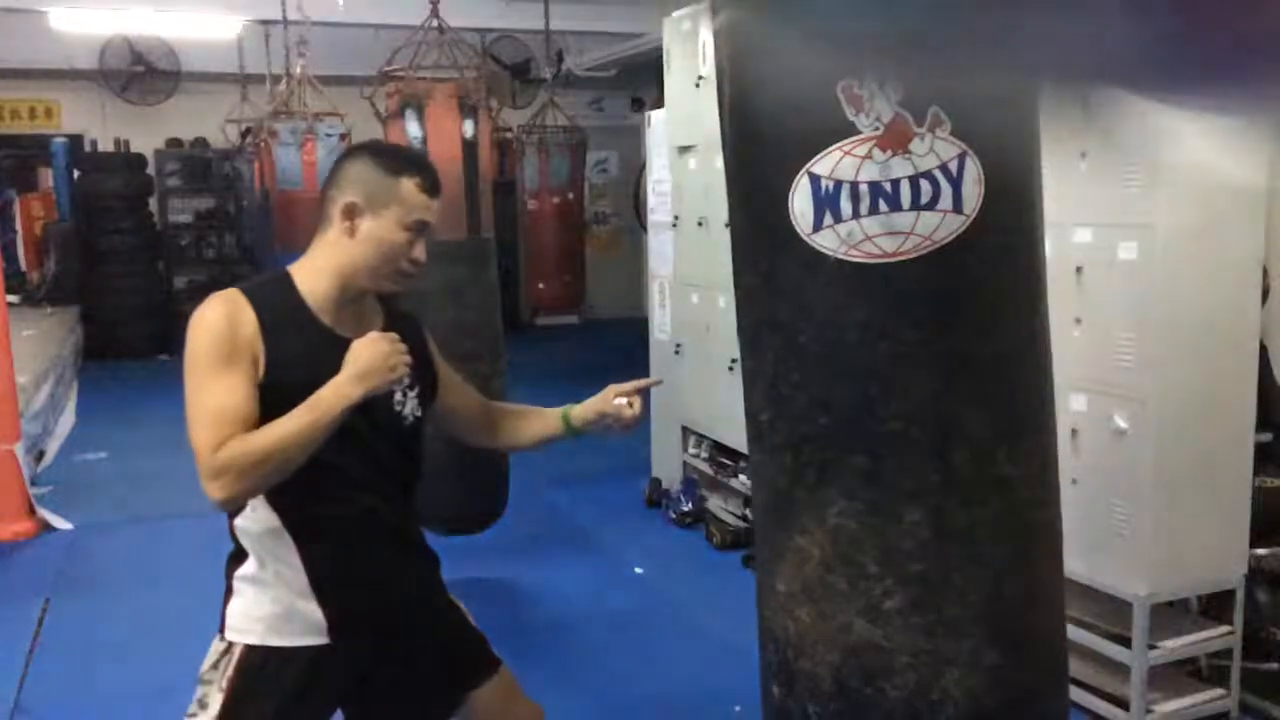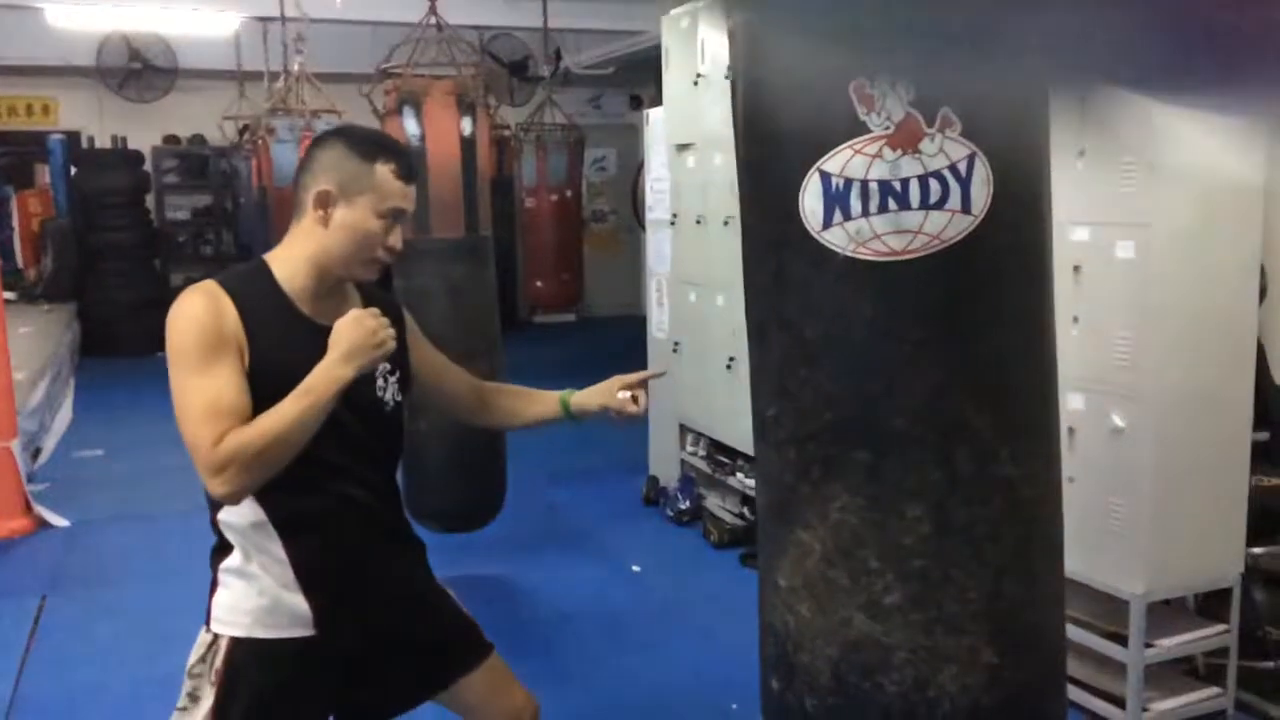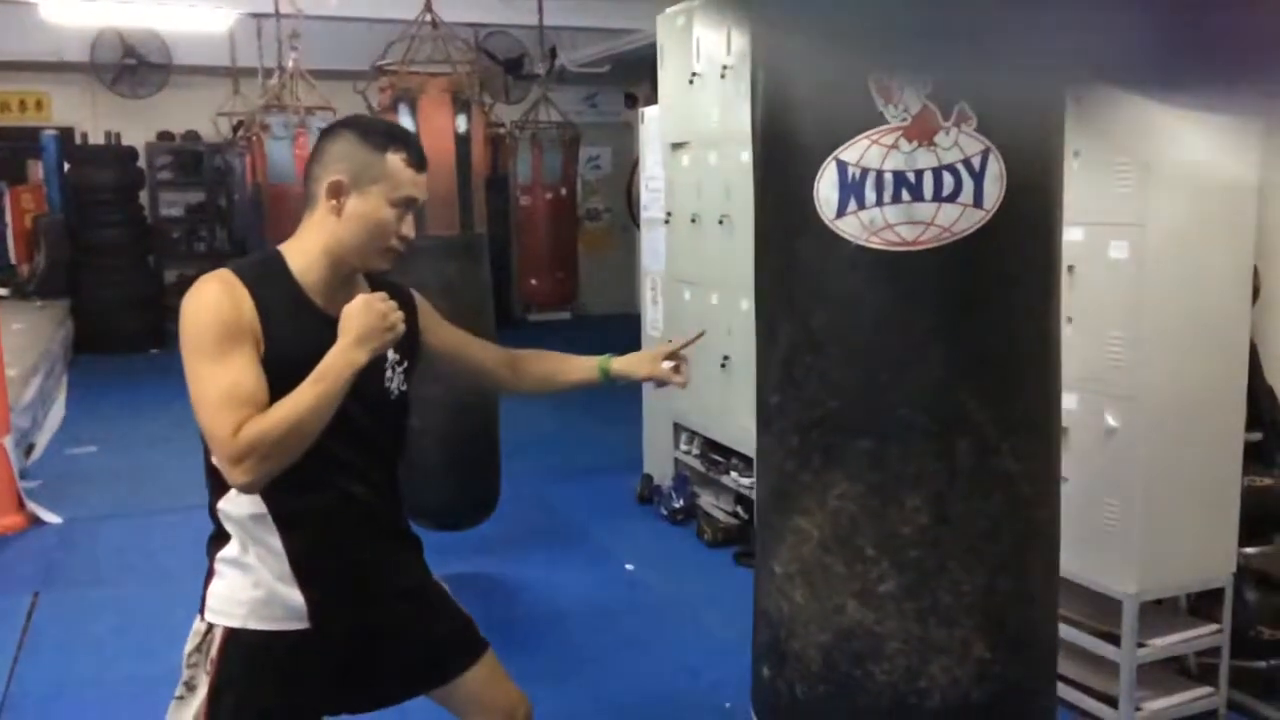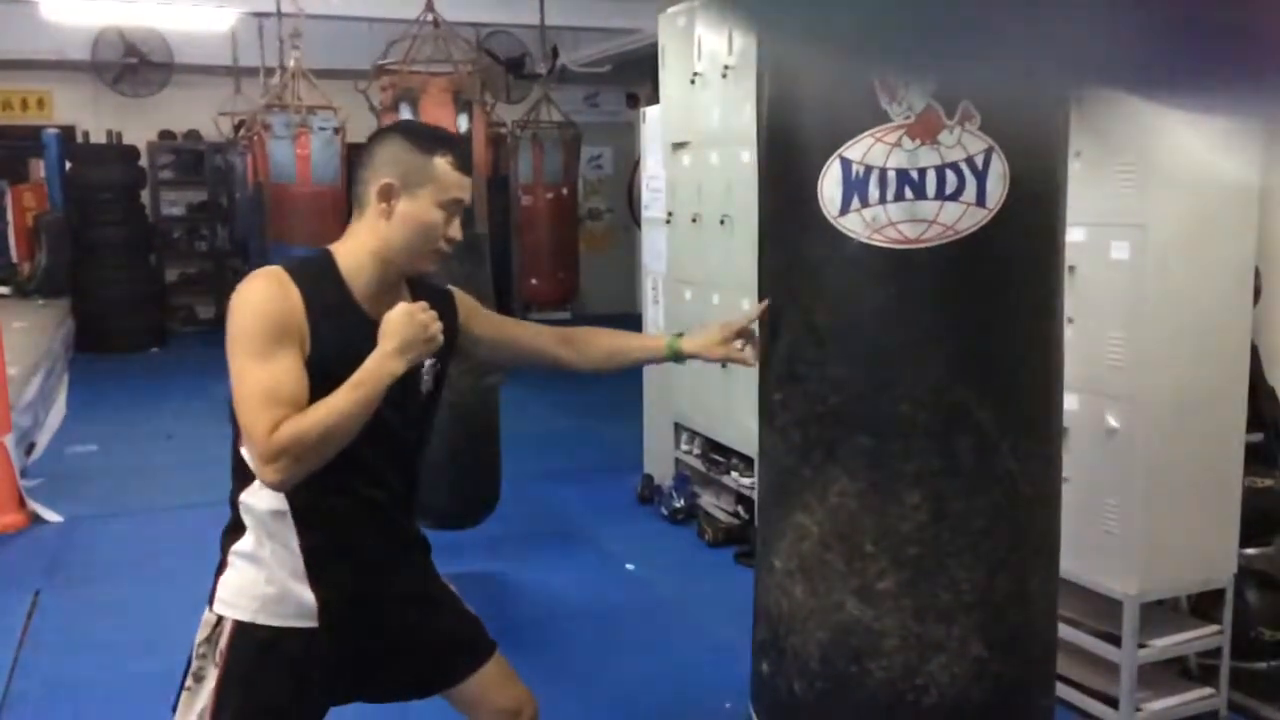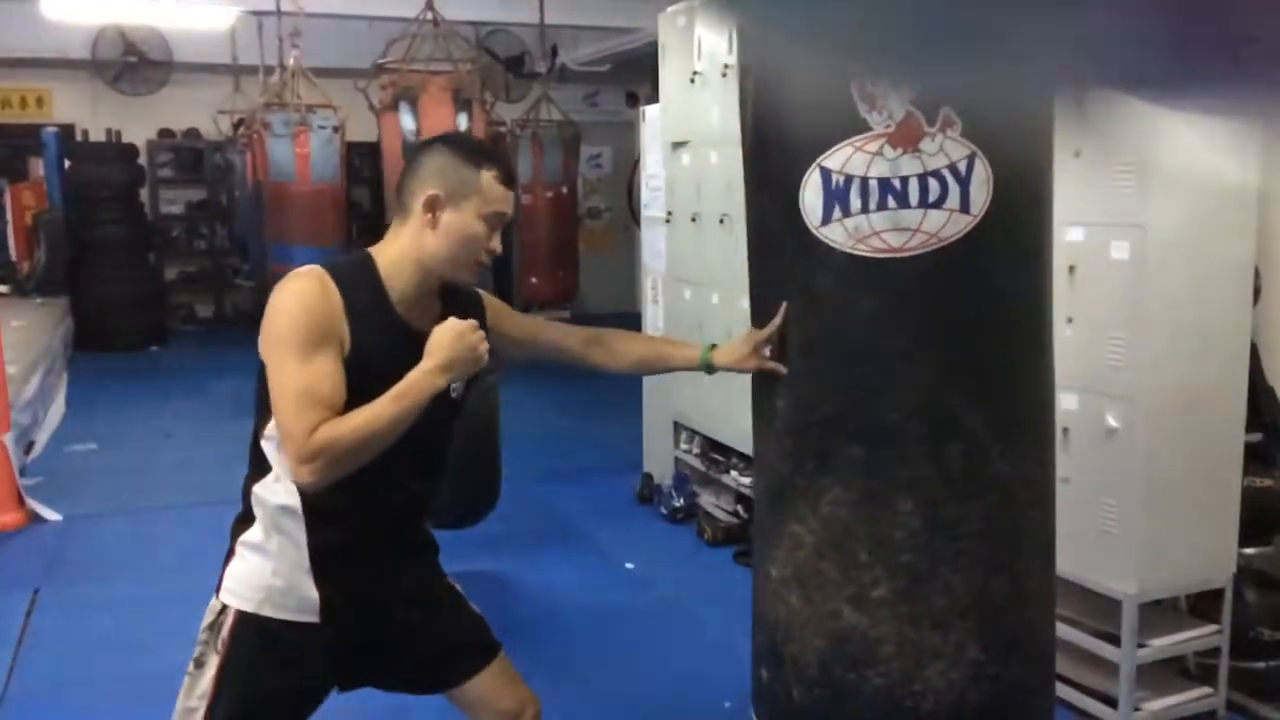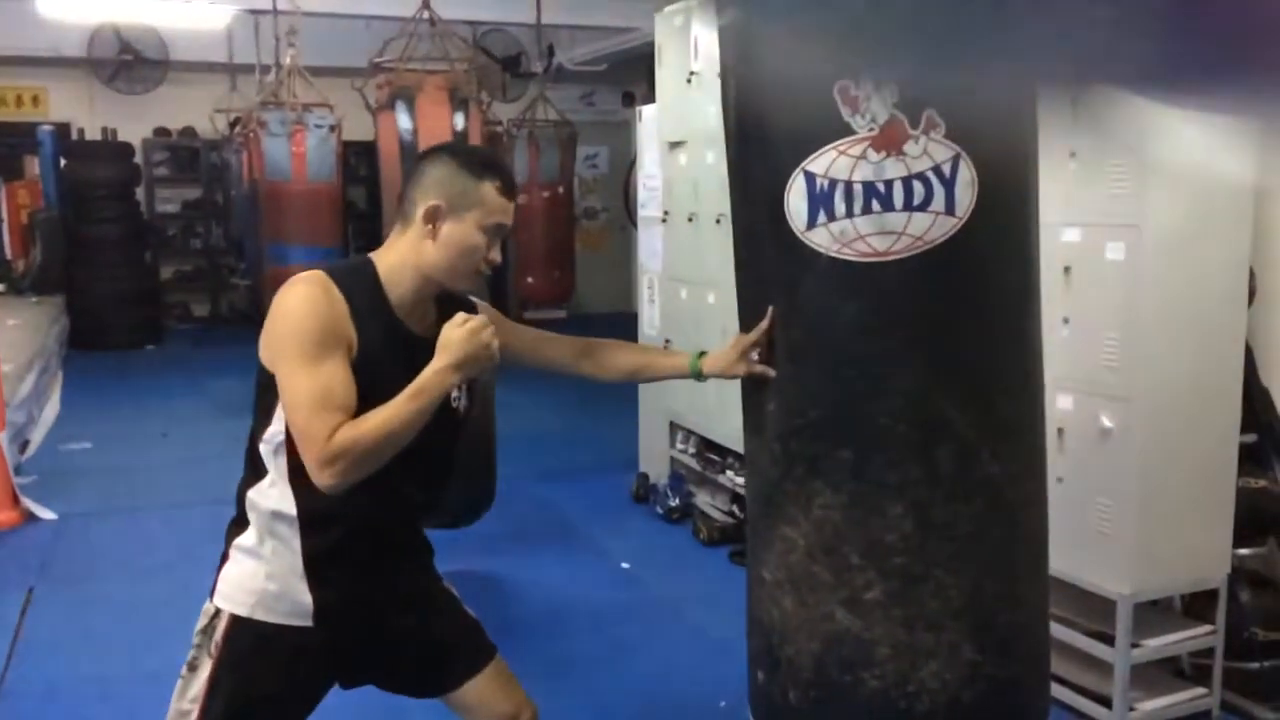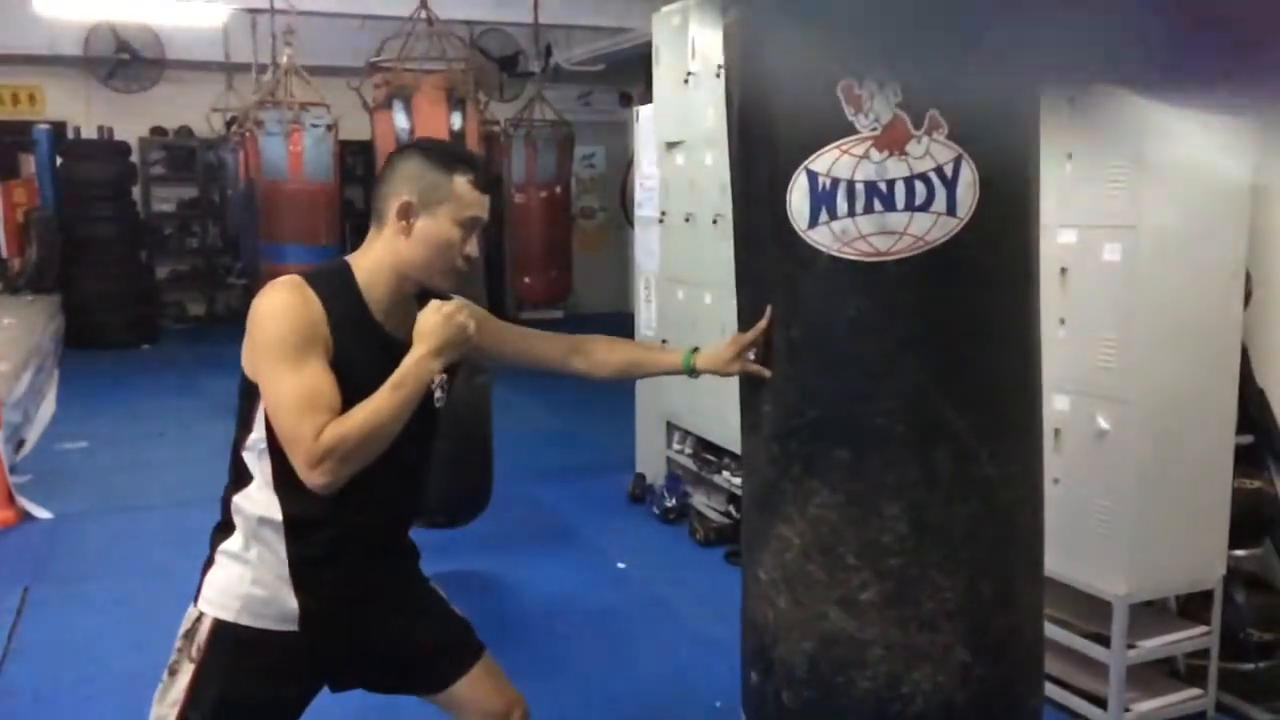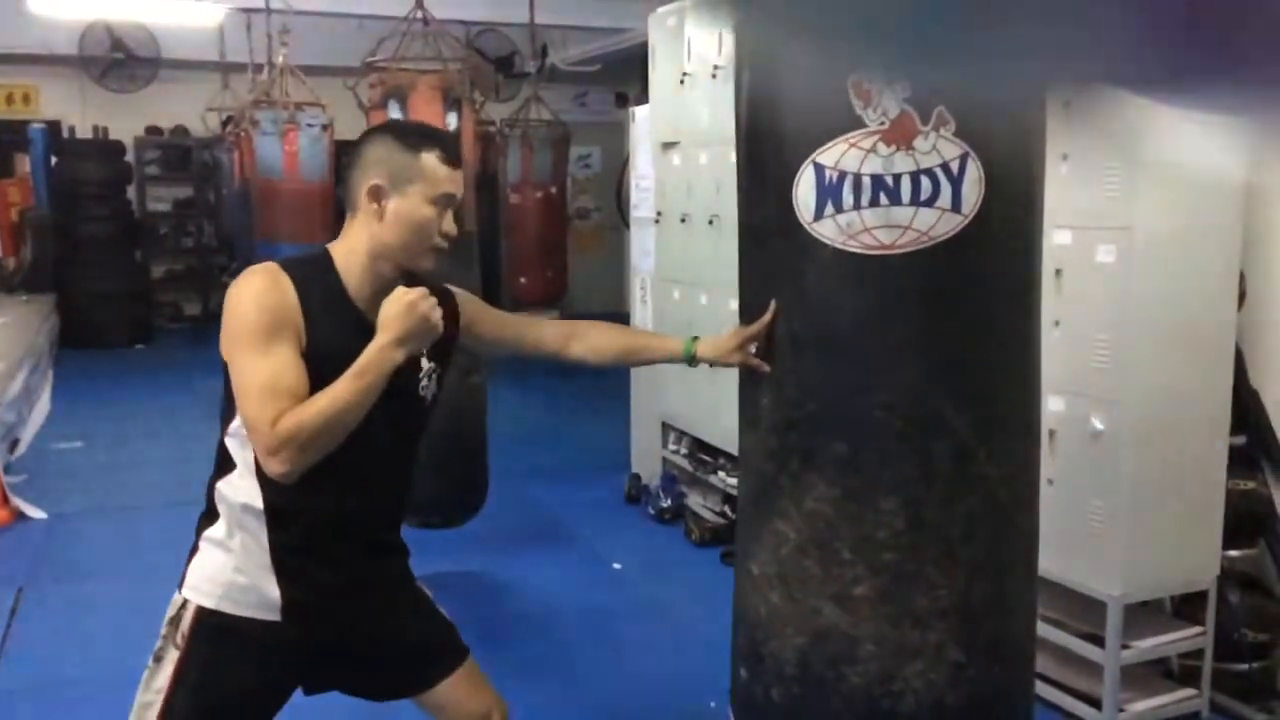
dt=0.4s
person 1, frame 1
left shoulder: (404, 335)
right shoulder: (234, 318)
left elbow: (487, 424)
right elbow: (223, 479)
left wrist: (580, 415)
right wrist: (348, 387)
left hip: (403, 596)
right hip: (285, 620)
person 1, frame 2
left shoulder: (384, 316)
right shoulder: (212, 311)
left elbow: (476, 400)
right elbow: (225, 473)
left wrist: (580, 401)
right wrist: (338, 365)
left hip: (390, 580)
right hip: (273, 611)
person 1, frame 3
left shoulder: (397, 305)
right shoulder: (225, 299)
left elbow: (505, 367)
right elbow: (245, 462)
left wrist: (618, 366)
right wrist: (350, 351)
left hip: (386, 575)
right hip: (269, 604)
person 1, frame 4
left shoulder: (439, 306)
right shoulder: (274, 296)
left elbow: (562, 345)
right elbow: (278, 460)
left wrist: (685, 345)
right wrist: (389, 359)
left hip: (394, 574)
right hip: (279, 600)
person 1, frame 5
left shoulder: (467, 311)
right shoulder: (312, 297)
left elbow: (592, 346)
right elbow: (312, 461)
left wrist: (714, 355)
right wrist: (434, 372)
left hip: (400, 568)
right hip: (285, 589)
person 1, frame 6
left shoulder: (463, 316)
right shoulder: (315, 302)
left elbow: (583, 355)
right elbow: (331, 464)
left wrist: (703, 363)
right wrist: (447, 370)
left hip: (395, 571)
right hip: (281, 591)
person 1, frame 7
left shoulder: (445, 314)
right shoulder: (292, 307)
left elbow: (572, 353)
right elbow: (322, 464)
left wrist: (696, 360)
right wrist: (426, 358)
left hip: (382, 575)
right hip: (266, 594)
person 1, frame 8
left shoulder: (440, 307)
right shoulder: (268, 293)
left elbow: (572, 339)
right elbow: (282, 452)
left wrist: (697, 349)
right wrist: (390, 346)
left hip: (370, 574)
right hip: (249, 589)
